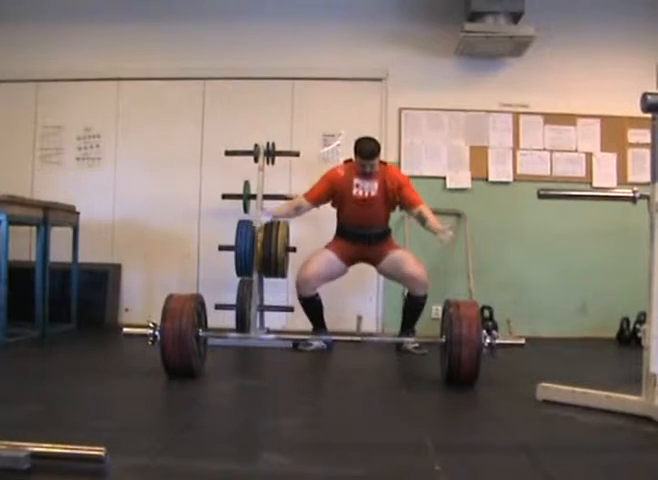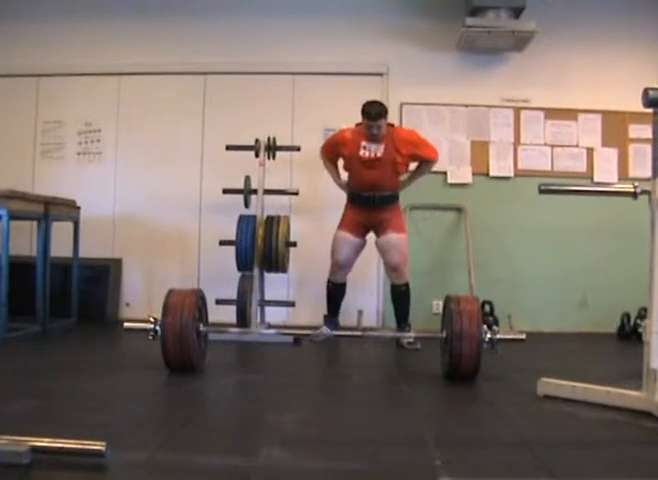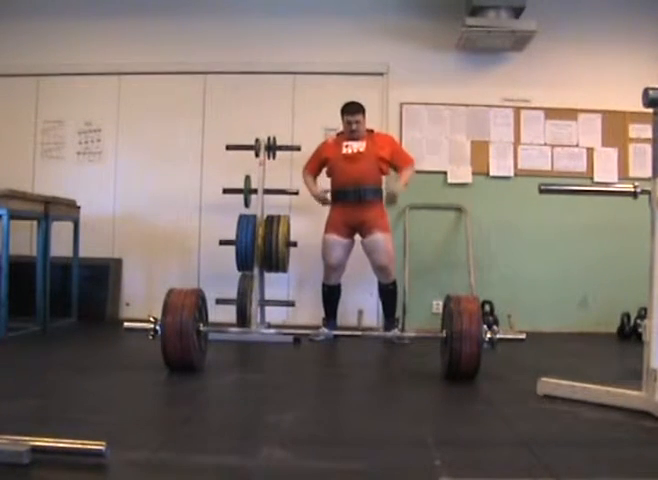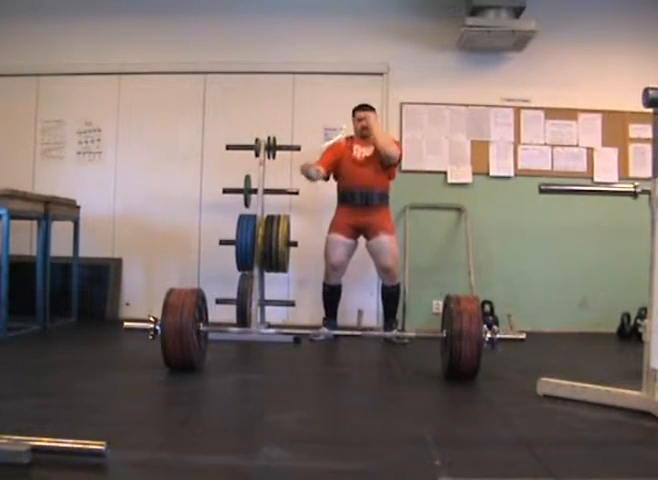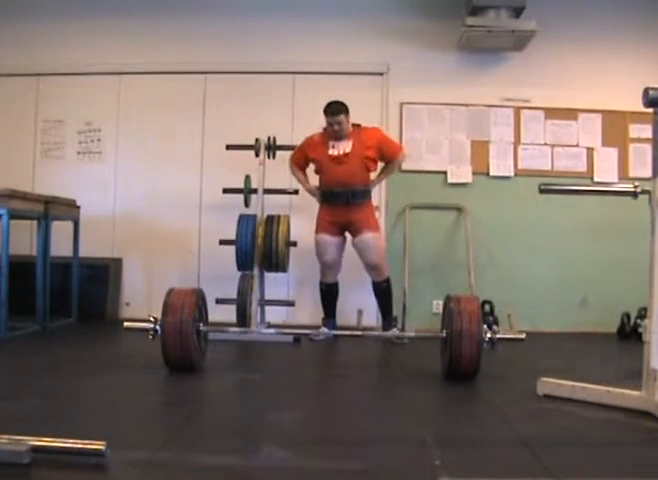
dt=1s
person 1, frame 1
left shoulder: (394, 177)
right shoulder: (337, 176)
left elbow: (418, 209)
right elbow: (304, 203)
left wrist: (438, 229)
right wrist: (274, 214)
left hip: (381, 243)
right hip: (345, 242)
left knee: (420, 280)
right knee: (305, 280)
left ankle: (406, 336)
right ankle: (321, 334)
person 1, frame 2
left shoulder: (404, 138)
right shoulder: (345, 138)
left elbow: (431, 157)
right elbow: (326, 153)
left wrist: (406, 182)
right wrist: (339, 181)
left hip: (388, 211)
right hip: (355, 209)
left knee: (397, 269)
right knee: (338, 266)
left ankle: (404, 329)
right ankle: (330, 322)
person 1, frame 3
left shoulder: (383, 141)
right shoulder: (329, 145)
left elbow: (407, 165)
right elbow: (308, 171)
left wrist: (398, 186)
right wrist: (315, 190)
left hip: (372, 211)
right hip: (340, 212)
left knee: (385, 268)
right knee: (331, 268)
left ankle: (391, 325)
right ankle: (329, 324)
person 1, frame 4
left shoulder: (385, 144)
right shoulder: (339, 147)
left elbow: (392, 156)
right elbow: (320, 169)
left wrist: (378, 128)
right wrist: (309, 169)
left hip: (378, 214)
right hip: (345, 214)
left knee: (390, 270)
right knee: (332, 269)
left ankle: (391, 326)
right ankle: (329, 324)
person 1, frame 5
left shoulder: (371, 136)
right shoulder: (314, 142)
left elbow: (398, 156)
right elbow: (295, 164)
left wrist: (376, 181)
right wrist: (309, 187)
left hip: (361, 210)
right hip: (329, 212)
left knee: (378, 267)
right knee: (328, 268)
left ankle: (389, 324)
right ankle: (329, 324)
